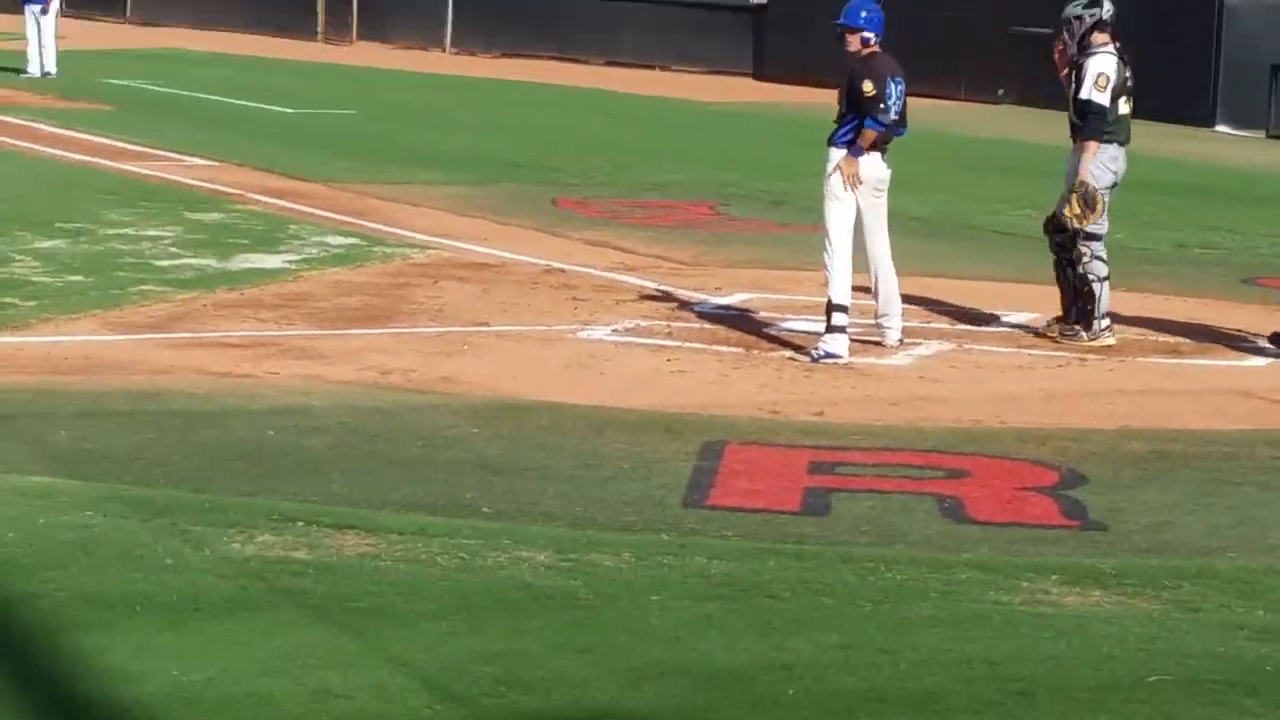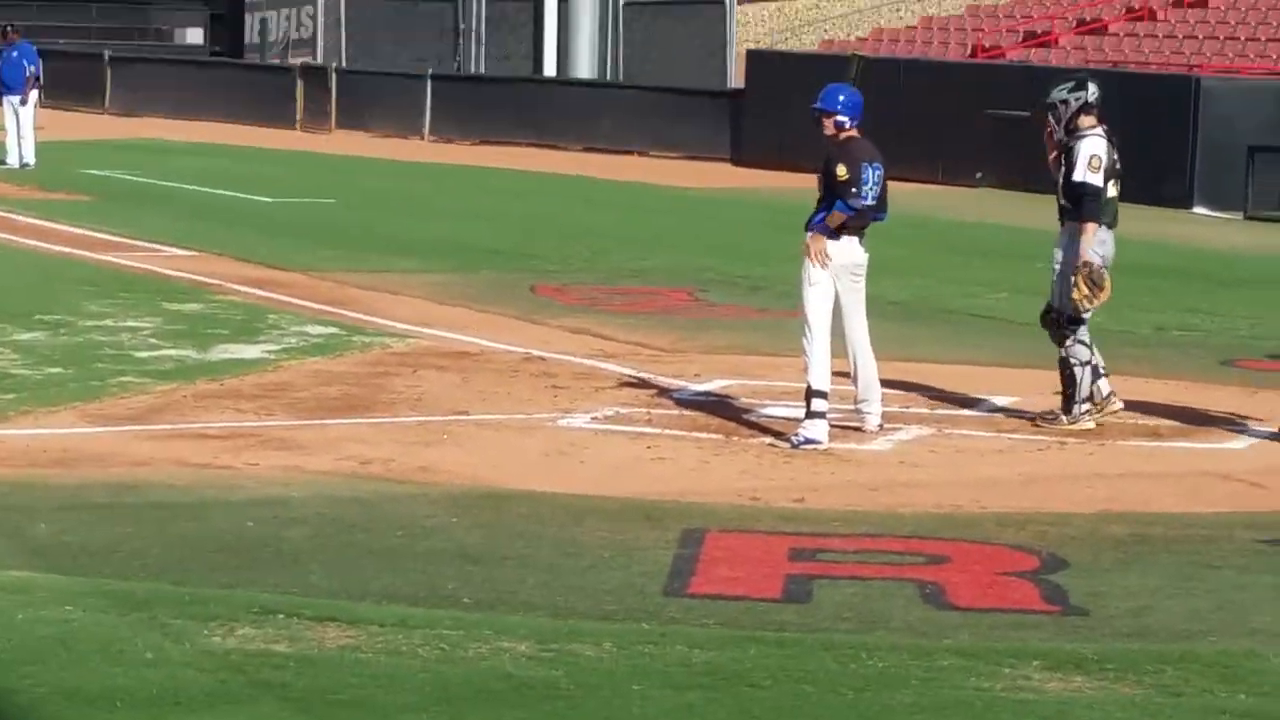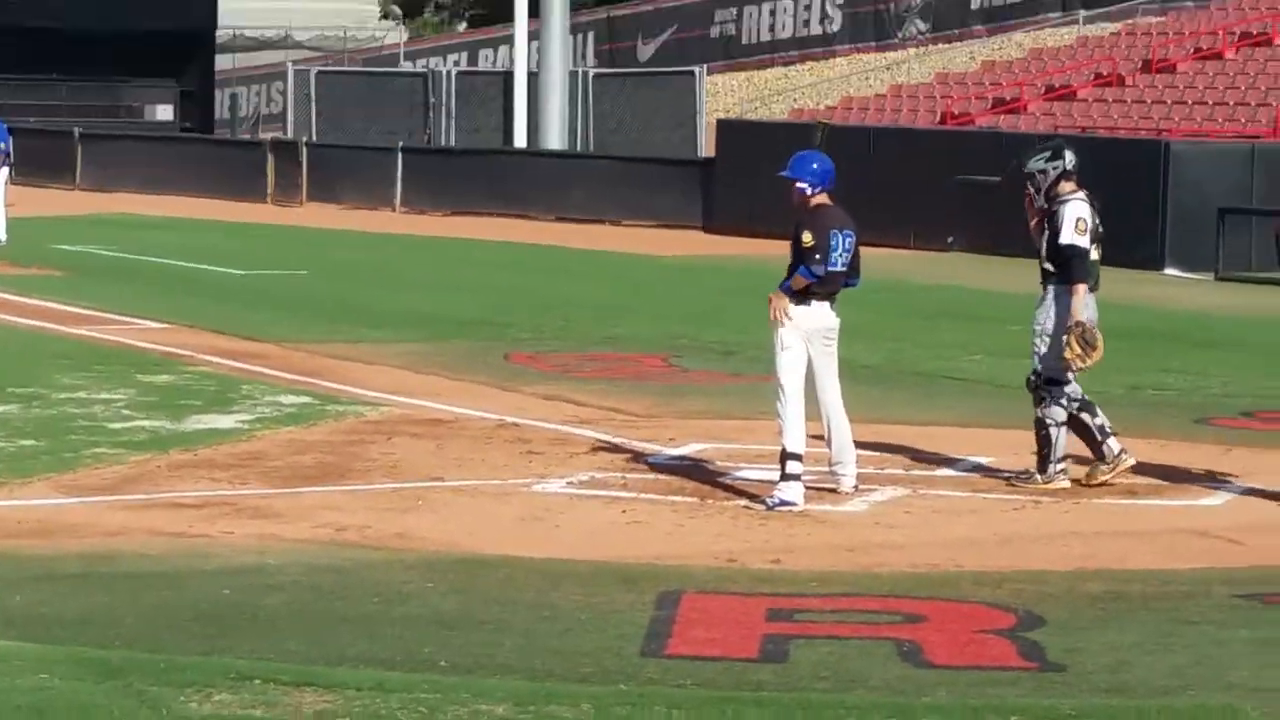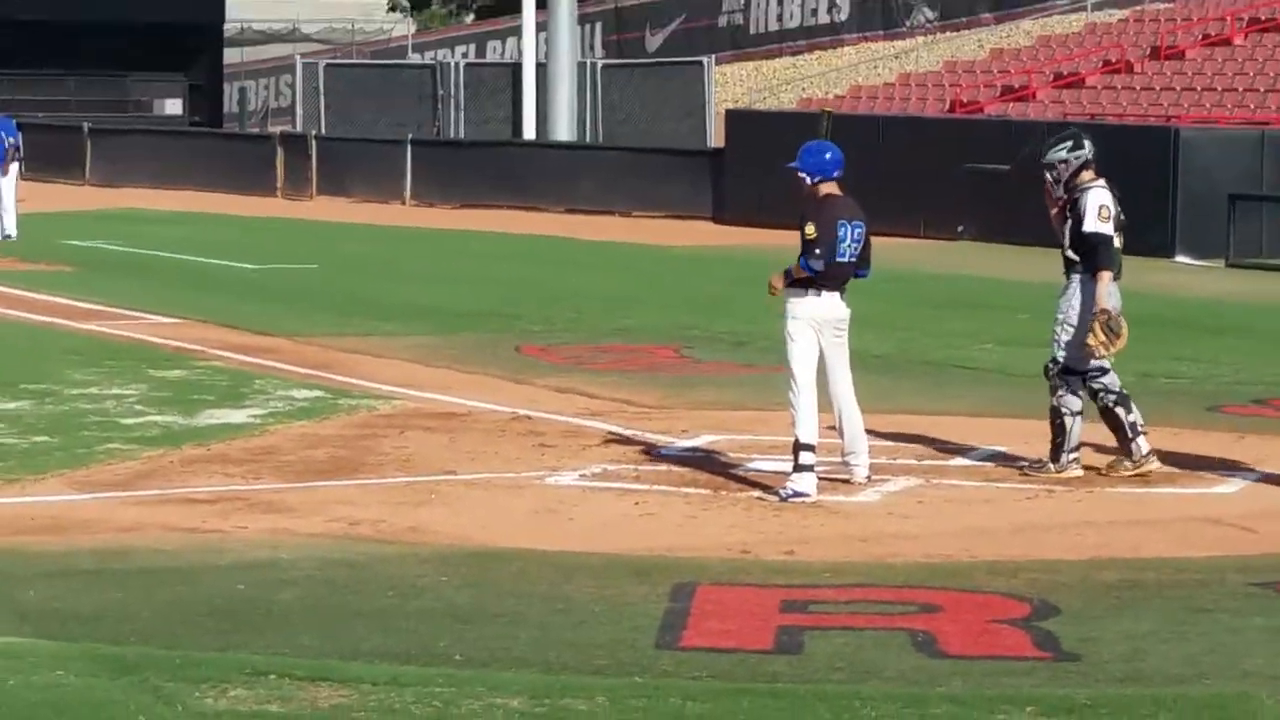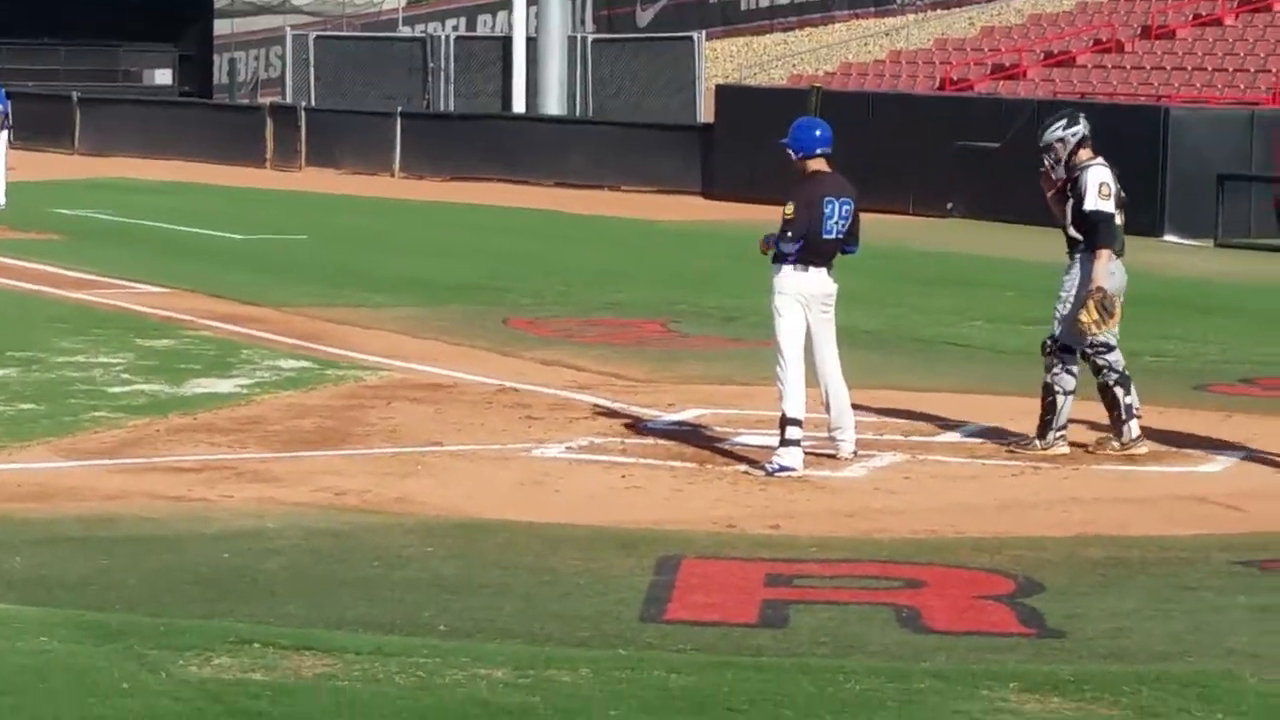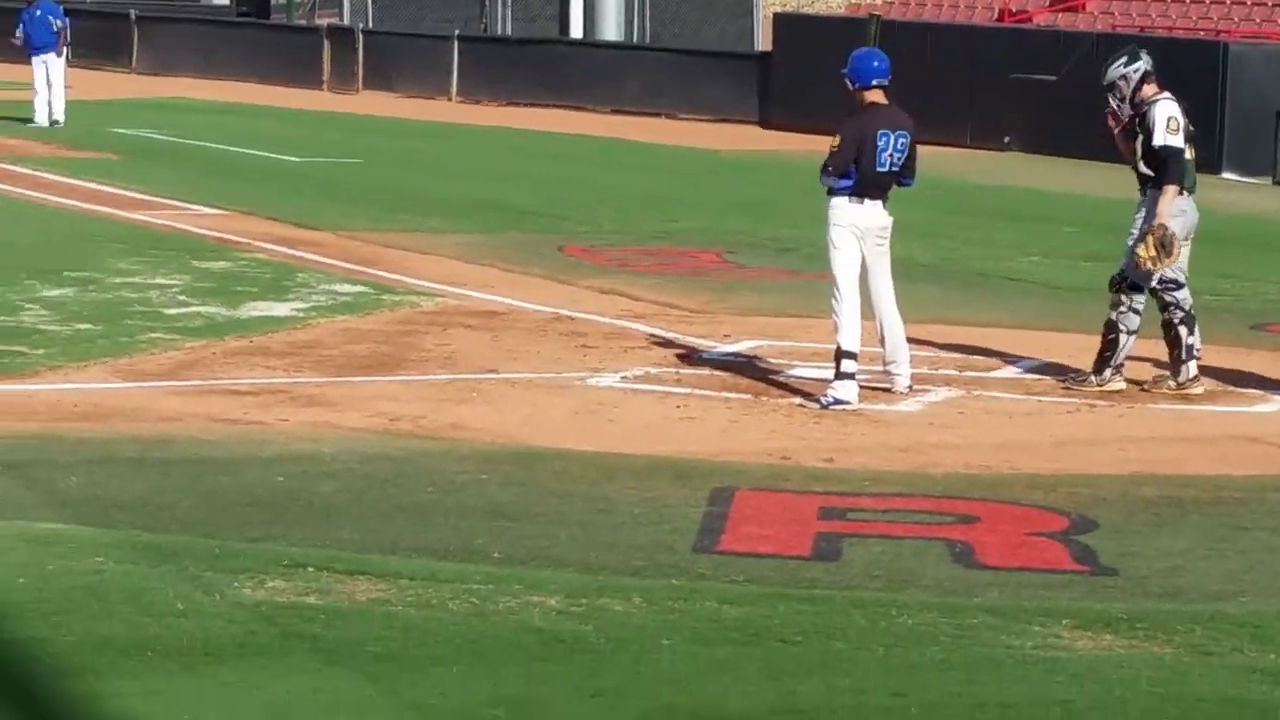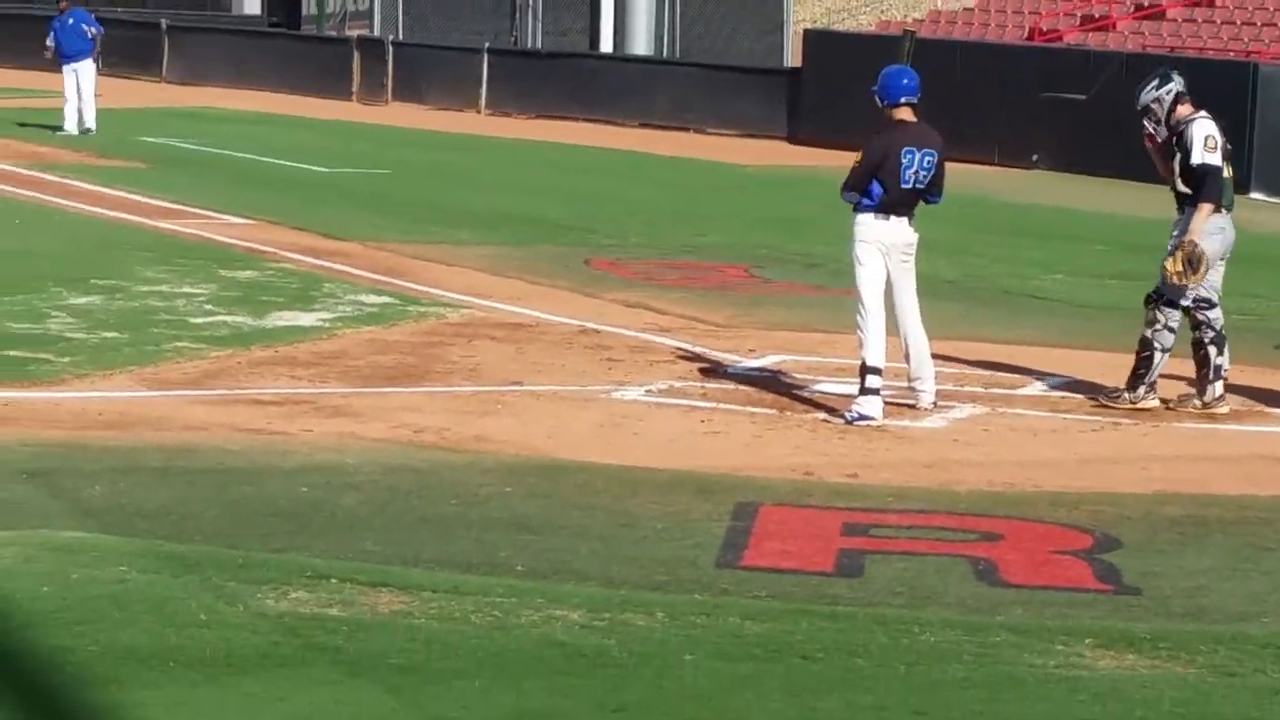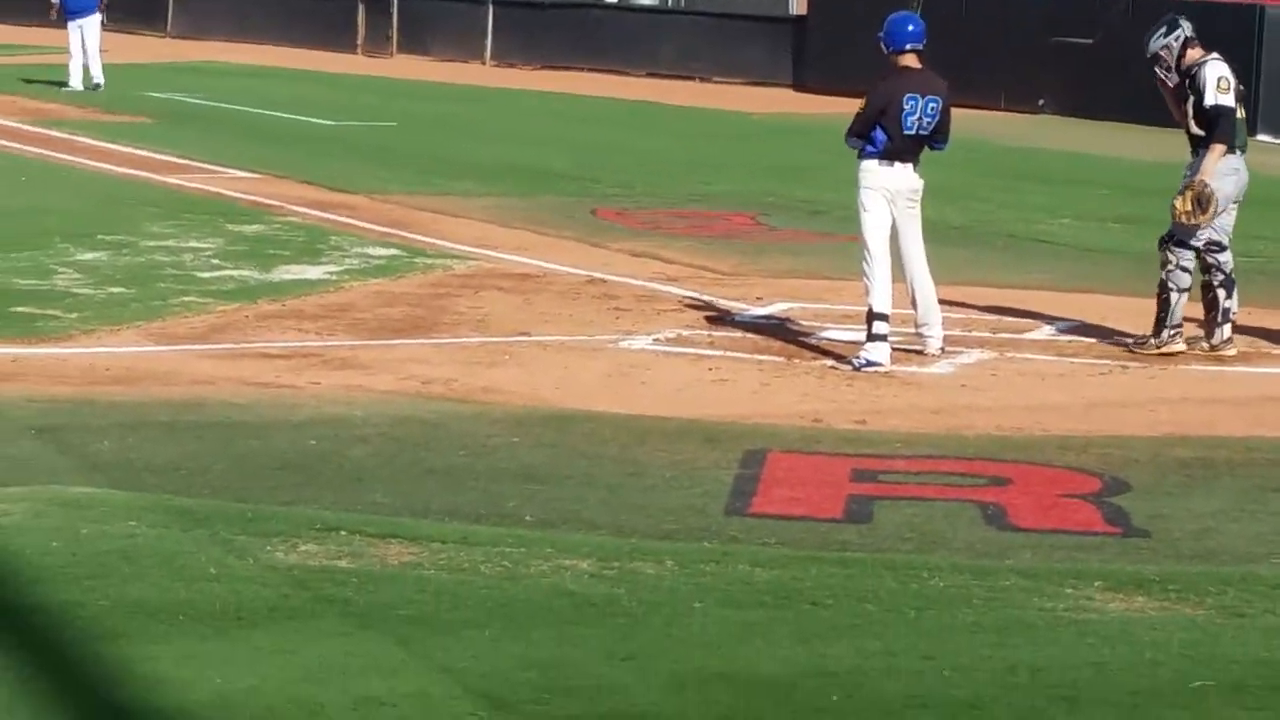
dt=0.1s
person 1, frame 1
left shoulder: (867, 69)
right shoulder: (894, 73)
left elbow: (879, 113)
right elbow: (897, 126)
left wrist: (853, 155)
left hip: (850, 159)
right hip: (877, 165)
left knee: (839, 245)
right knee: (878, 239)
left ankle: (836, 338)
right ankle: (891, 327)
person 1, frame 2
left shoulder: (841, 151)
right shoulder: (873, 154)
left elbow: (850, 198)
right elbow: (880, 211)
left wrist: (820, 230)
left hip: (828, 247)
right hip: (857, 248)
left knee: (817, 332)
right knee: (857, 329)
left ankle: (816, 423)
right ankle: (871, 413)
person 1, frame 3
left shoulder: (811, 218)
right shoulder: (845, 222)
left elbow: (814, 265)
right elbow: (852, 278)
left wrist: (782, 292)
left hip: (799, 312)
right hip: (828, 313)
left knee: (791, 396)
right knee: (830, 393)
left ankle: (791, 486)
right ankle: (846, 474)
person 1, frame 4
left shoulder: (818, 210)
right shoulder: (856, 213)
left elbow: (814, 260)
right elbow: (862, 269)
left wrist: (784, 274)
left hip: (806, 302)
right hip: (837, 304)
left knee: (803, 386)
right knee: (841, 382)
left ankle: (804, 476)
right ankle: (858, 464)
person 1, frame 5
left shoulder: (805, 188)
right shoulder: (846, 189)
left elbow: (789, 240)
right elbow: (850, 245)
left wrist: (768, 241)
left hip: (793, 278)
right hip: (824, 280)
left knee: (791, 362)
right knee: (827, 358)
left ankle: (791, 451)
right ankle: (845, 440)
person 1, frame 6
left shoulder: (858, 121)
right shoulder: (904, 122)
left elbow: (831, 175)
right elbow: (906, 178)
left wrist: (839, 169)
left hip: (848, 211)
right hip: (879, 213)
left knee: (846, 294)
right knee: (882, 291)
left ankle: (846, 384)
right ankle: (900, 374)
person 1, frame 7
left shoulder: (884, 139)
right shoulder: (933, 140)
left elbow: (850, 191)
right elbow: (934, 195)
left wrist: (859, 188)
left hip: (873, 228)
right hip: (905, 229)
left knee: (871, 310)
right knee: (908, 307)
left ankle: (871, 401)
right ankle: (925, 390)
person 1, frame 8
left shoulder: (887, 84)
right shoulder: (937, 86)
left elbow: (854, 138)
right elbow: (939, 141)
left wrist: (874, 130)
left hip: (878, 173)
right hip: (910, 175)
left knee: (877, 255)
right knee: (914, 252)
left ankle: (878, 346)
right ankle: (933, 336)
person 2, frame 1
left shoulder: (1097, 63)
right shoulder: (1110, 59)
left elbow: (1093, 117)
left wrist: (1083, 170)
right wrist: (1065, 70)
left hip: (1095, 156)
right hip: (1108, 152)
left knee: (1087, 240)
right knee: (1060, 228)
left ankle: (1096, 326)
right ankle: (1075, 314)
person 2, frame 2
left shoulder: (1088, 144)
right shoulder: (1095, 141)
left elbow: (1090, 201)
left wrist: (1085, 252)
right wrist: (1055, 153)
left hip: (1084, 239)
right hip: (1094, 240)
left knee: (1066, 322)
right knee: (1063, 319)
left ankle: (1076, 410)
right ankle: (1101, 392)
person 2, frame 3
left shoulder: (1072, 208)
right shoulder: (1067, 207)
left elbow: (1078, 263)
right elbow: (1053, 253)
left wrist: (1076, 312)
right wrist: (1036, 222)
left hip: (1065, 301)
right hip: (1066, 301)
left knee: (1048, 384)
right knee: (1061, 384)
left ankle: (1051, 470)
right ankle: (1111, 453)
person 2, frame 4
left shoulder: (1094, 196)
right shoulder: (1082, 197)
left elbow: (1104, 251)
left wrist: (1101, 300)
right wrist: (1057, 213)
left hip: (1090, 290)
right hip: (1095, 291)
left knee: (1065, 372)
right knee: (1097, 374)
left ankle: (1064, 459)
right ankle: (1139, 451)
person 2, frame 5
left shoulder: (1094, 174)
right shoulder: (1084, 175)
left elbow: (1104, 229)
right elbow: (1073, 222)
left wrist: (1097, 277)
right wrist: (1054, 194)
left hip: (1091, 269)
right hip: (1103, 271)
left knee: (1062, 350)
right knee: (1104, 352)
left ankle: (1051, 436)
right ankle: (1128, 434)
person 2, frame 6
left shoulder: (1162, 109)
right shoulder: (1151, 112)
left elbow: (1175, 165)
right elbow: (1143, 161)
left wrist: (1161, 214)
right wrist: (1121, 132)
left hip: (1165, 207)
right hip: (1177, 209)
left knee: (1131, 285)
right knee: (1172, 289)
left ankle: (1107, 371)
right ankle: (1186, 374)
person 2, frame 7
left shoulder: (1200, 128)
right shoulder: (1185, 131)
left elbow: (1210, 184)
right elbow: (1179, 180)
left wrist: (1193, 230)
right wrist: (1158, 152)
left hip: (1204, 227)
right hip: (1215, 228)
left knee: (1166, 303)
right knee: (1205, 309)
left ankle: (1141, 389)
right ankle: (1212, 393)
person 2, frame 8
left shoulder: (1212, 71)
right shoulder: (1197, 73)
left elbow: (1224, 126)
left wrist: (1205, 172)
right wrist: (1170, 93)
left hip: (1218, 168)
right hip: (1228, 170)
left knee: (1179, 243)
right knee: (1215, 252)
left ankle: (1167, 333)
right ankle: (1220, 336)
